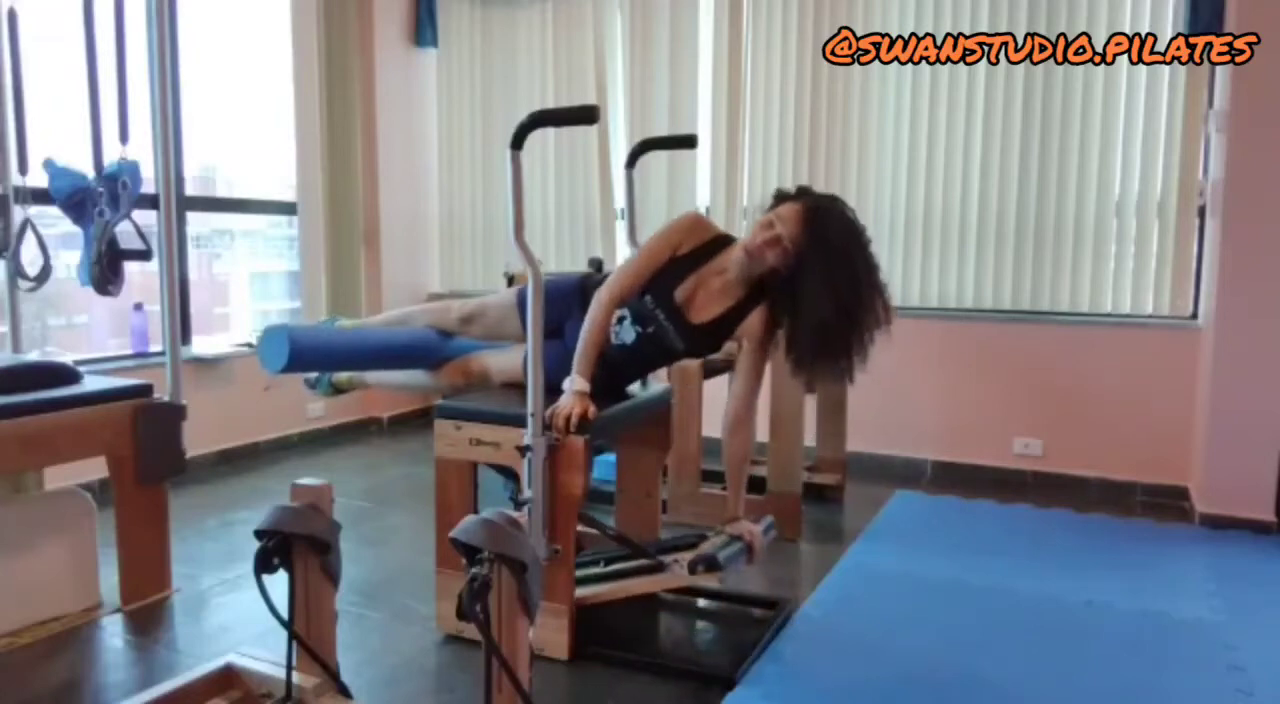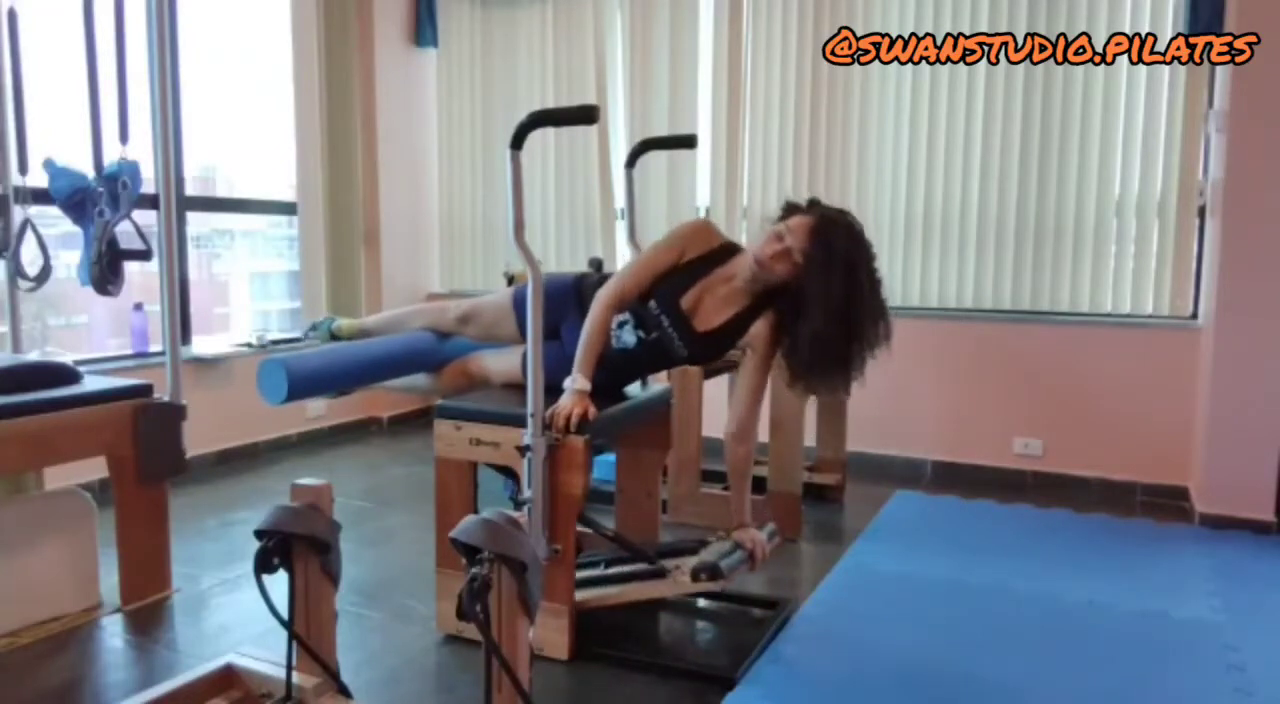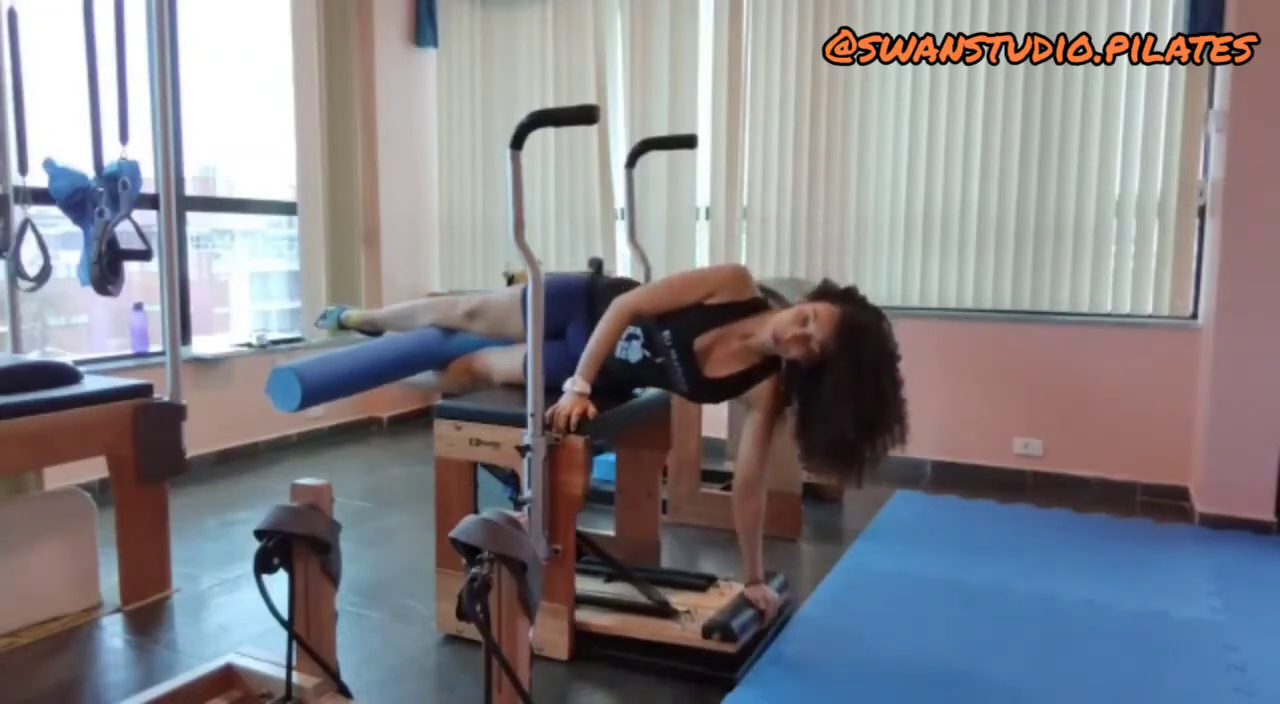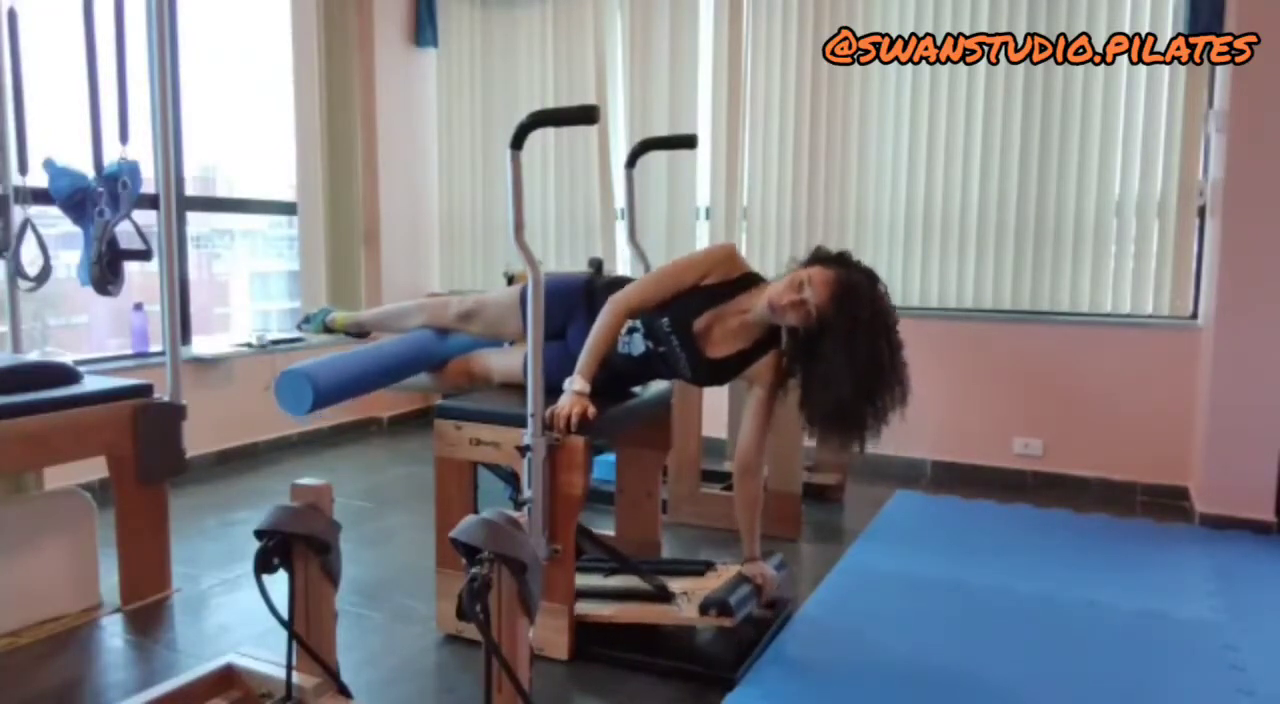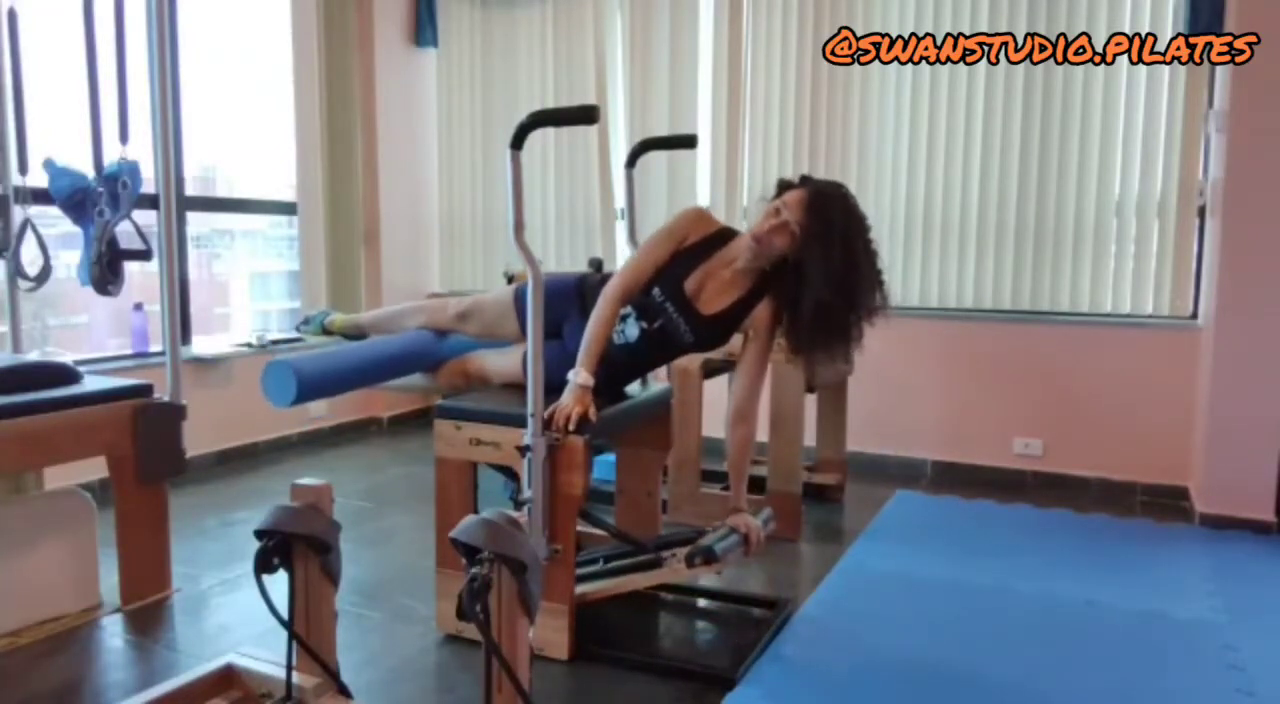
dt=1s
person 1, frame 1
left shoulder: (755, 319)
right shoulder: (695, 232)
left elbow: (738, 419)
right elbow: (609, 295)
left wrist: (735, 513)
right wrist: (577, 386)
left hip: (604, 368)
right hip: (578, 304)
left knee: (465, 372)
right knee: (461, 318)
left ankle: (347, 377)
right ankle: (346, 331)
person 1, frame 2
left shoulder: (761, 327)
right shoulder: (701, 238)
left elbow: (741, 430)
right elbow: (611, 296)
left wrist: (741, 520)
right wrist: (577, 384)
left hip: (605, 366)
right hip: (578, 305)
left knee: (464, 373)
right knee: (458, 317)
right ankle: (346, 329)
person 1, frame 3
left shoulder: (766, 388)
right shoulder: (732, 285)
left elbow: (749, 483)
right elbow: (624, 306)
left wrist: (754, 577)
right wrist: (576, 386)
left hip: (609, 370)
right hip: (589, 306)
left knee: (472, 370)
right knee: (468, 312)
right ankle: (362, 318)
person 1, frame 4
left shoulder: (766, 364)
right shoulder: (724, 265)
left elbow: (748, 462)
right elbow: (621, 302)
left wrist: (752, 555)
right wrist: (578, 385)
left hip: (608, 371)
right hip: (586, 306)
left knee: (463, 372)
right knee: (460, 314)
right ankle: (347, 319)
person 1, frame 5
left shoulder: (762, 311)
right shoulder: (698, 226)
left elbow: (742, 413)
right elbow: (618, 290)
left wrist: (738, 505)
right wrist: (580, 380)
left hip: (605, 365)
right hip: (579, 304)
left knee: (462, 372)
right knee: (453, 315)
right ankle: (341, 323)
